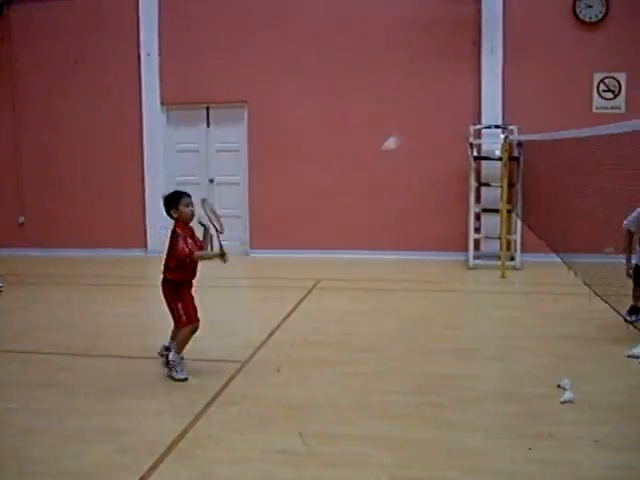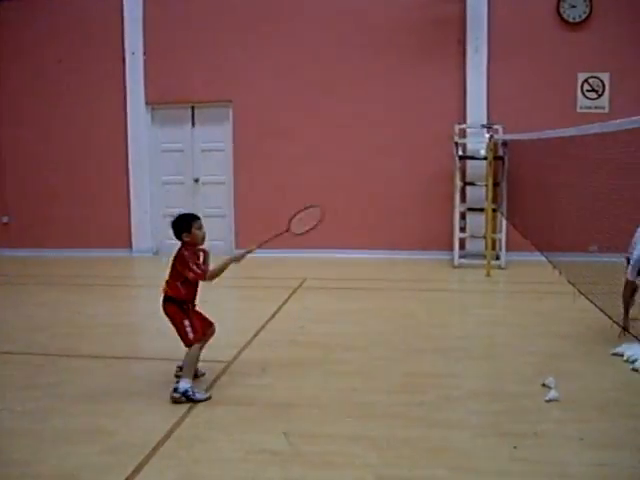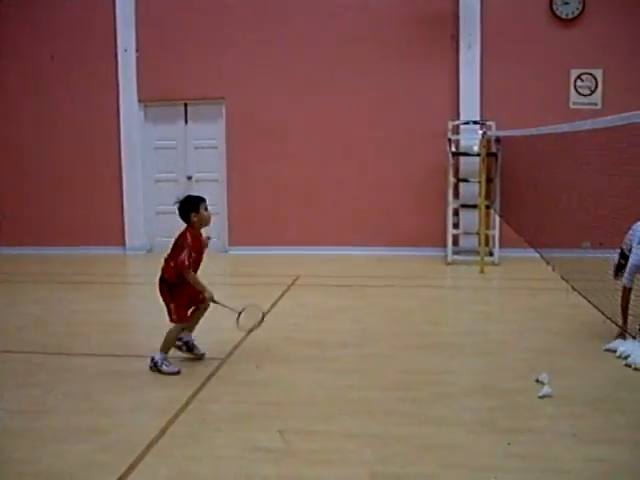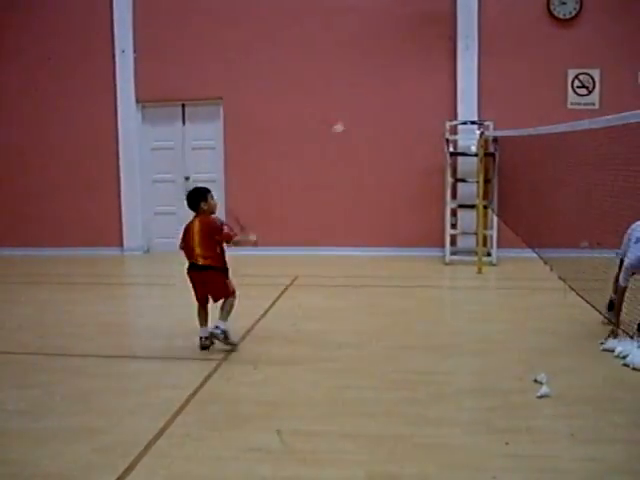
dt=0.3s
person 1, frame 1
left shoulder: (188, 230)
right shoulder: (179, 233)
left elbow: (202, 250)
right elbow: (193, 255)
left wrist: (207, 235)
right wrist: (216, 254)
left hip: (183, 283)
right hip: (174, 285)
left knee: (185, 320)
right knee: (191, 323)
left ankle: (169, 348)
right ankle: (174, 360)
person 1, frame 2
left shoulder: (193, 252)
right shoulder: (186, 256)
left elbow: (204, 273)
right elbow: (208, 276)
left wrist: (204, 256)
right wrist: (231, 259)
left hip: (185, 303)
right hip: (176, 305)
left knee: (209, 329)
right knee: (196, 342)
left ankle: (186, 367)
right ankle: (183, 388)
person 1, frame 3
left shoulder: (195, 235)
right shoulder: (189, 240)
right elbow: (187, 271)
left wrist: (202, 246)
right wrist: (204, 289)
left hip: (182, 283)
right hip: (172, 284)
left knee: (203, 303)
right knee: (181, 323)
left ankle: (185, 339)
right ankle: (159, 359)
person 1, frame 4
left shoulder: (189, 227)
right shoulder: (214, 223)
left elbow: (185, 250)
right elbow: (233, 239)
right wrist: (250, 240)
left hip: (194, 269)
right hip: (213, 270)
left knee: (202, 303)
right knee: (230, 297)
left ankle: (204, 336)
right ankle: (220, 327)
